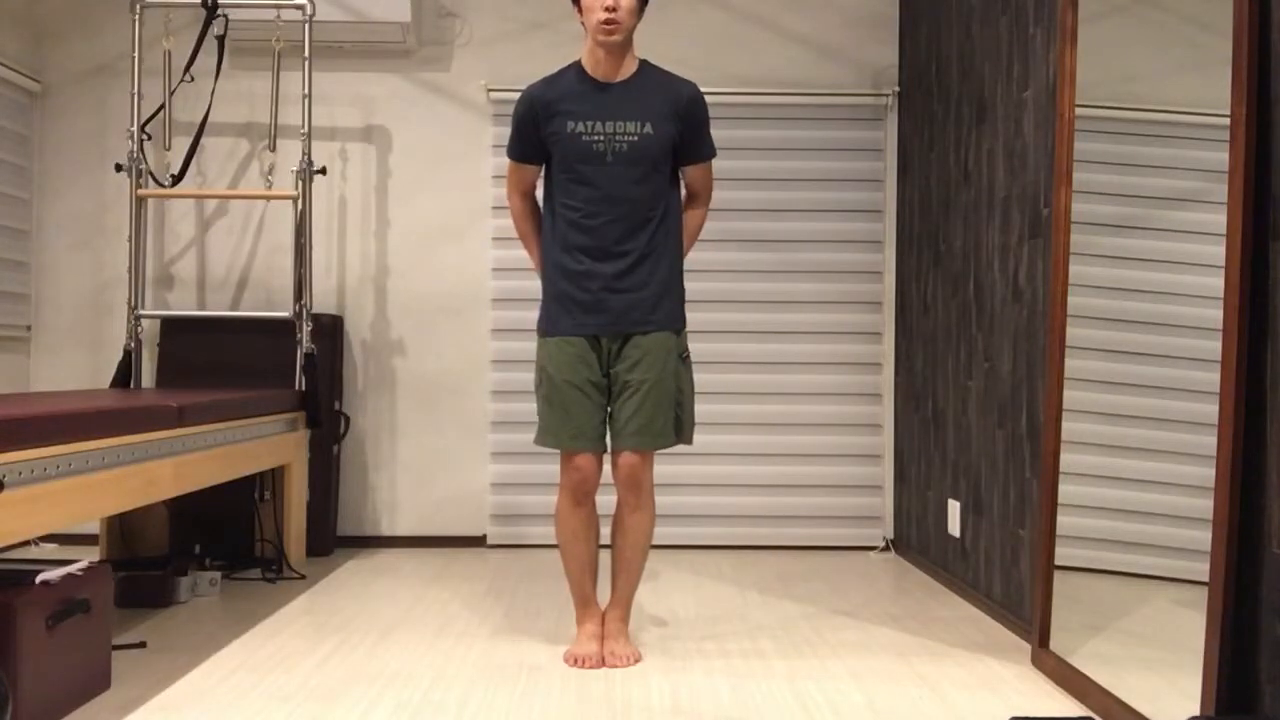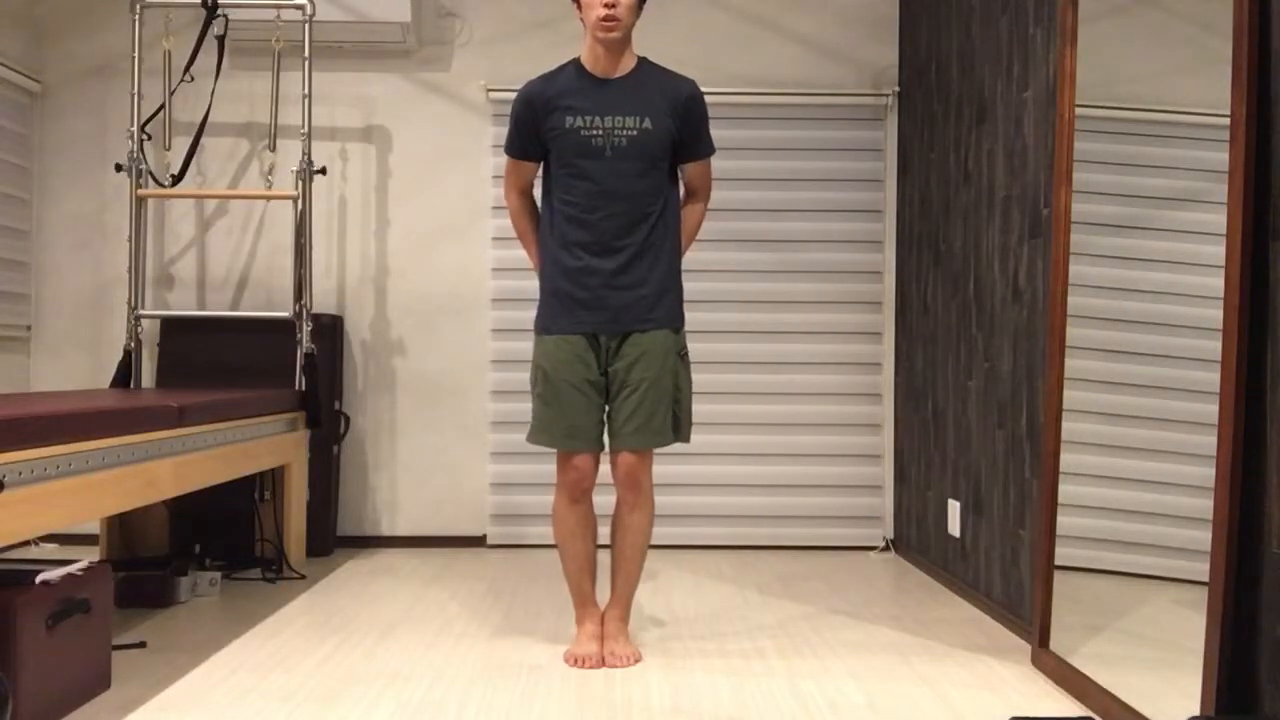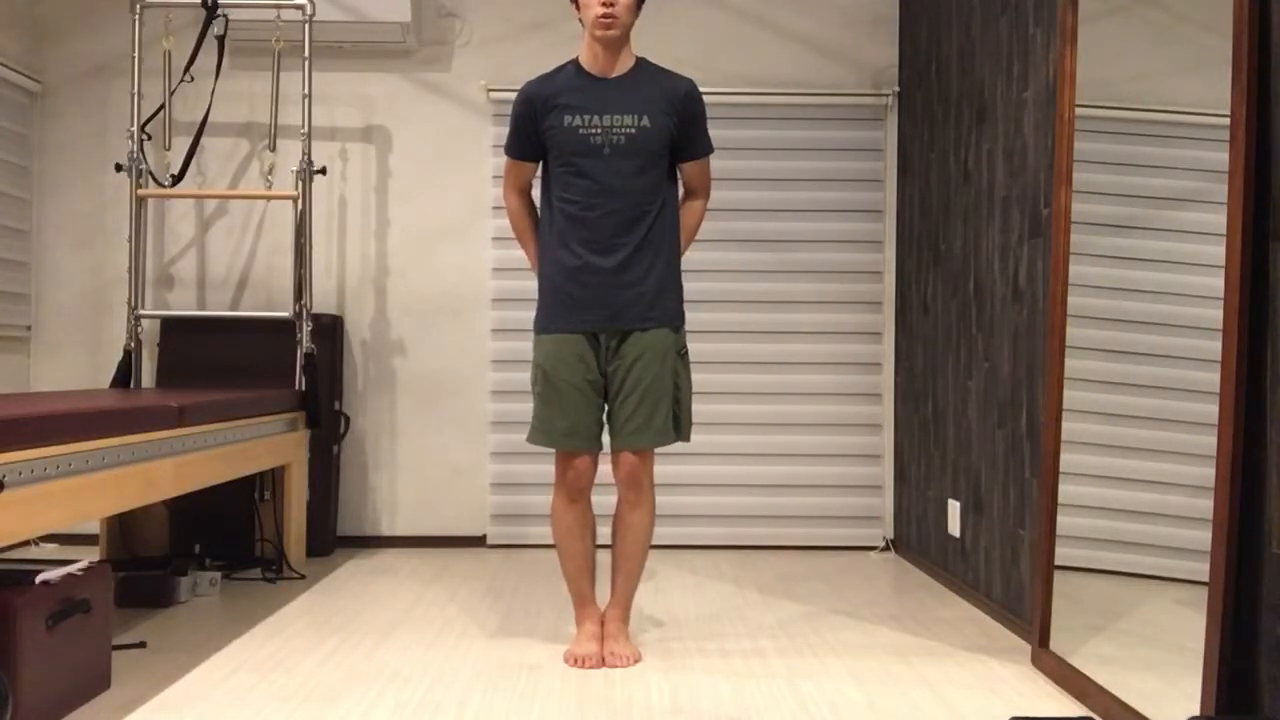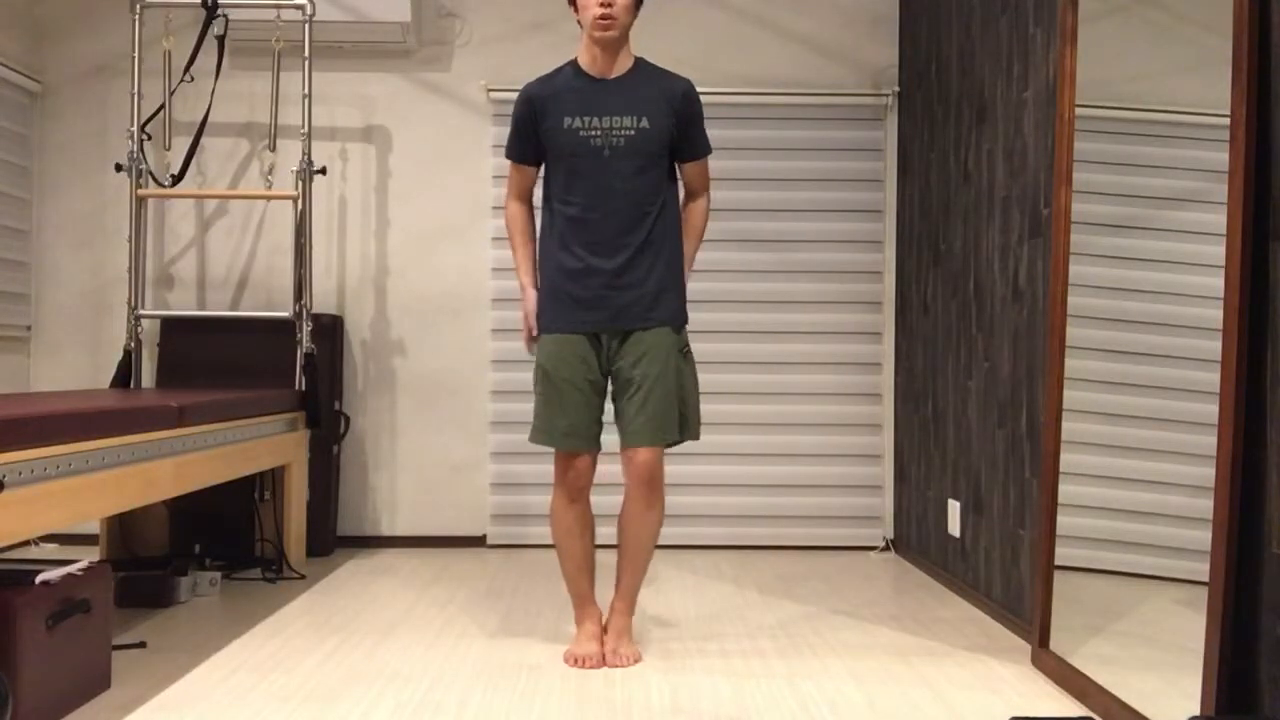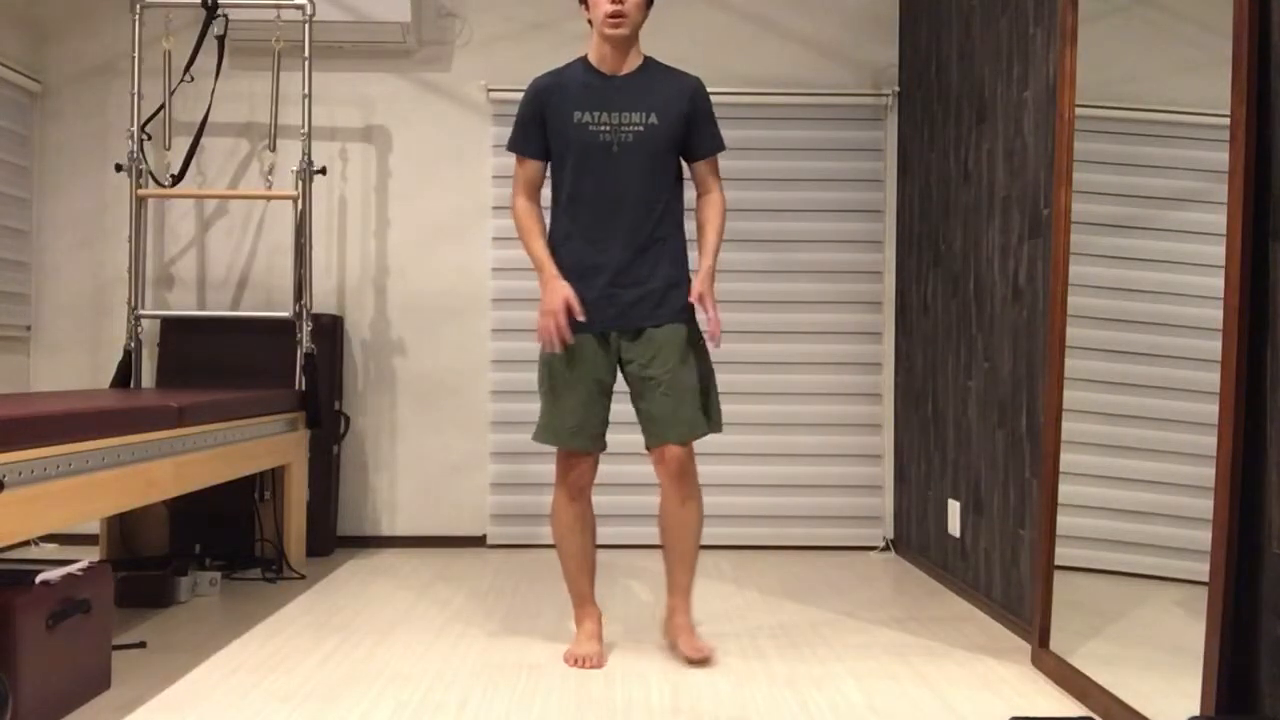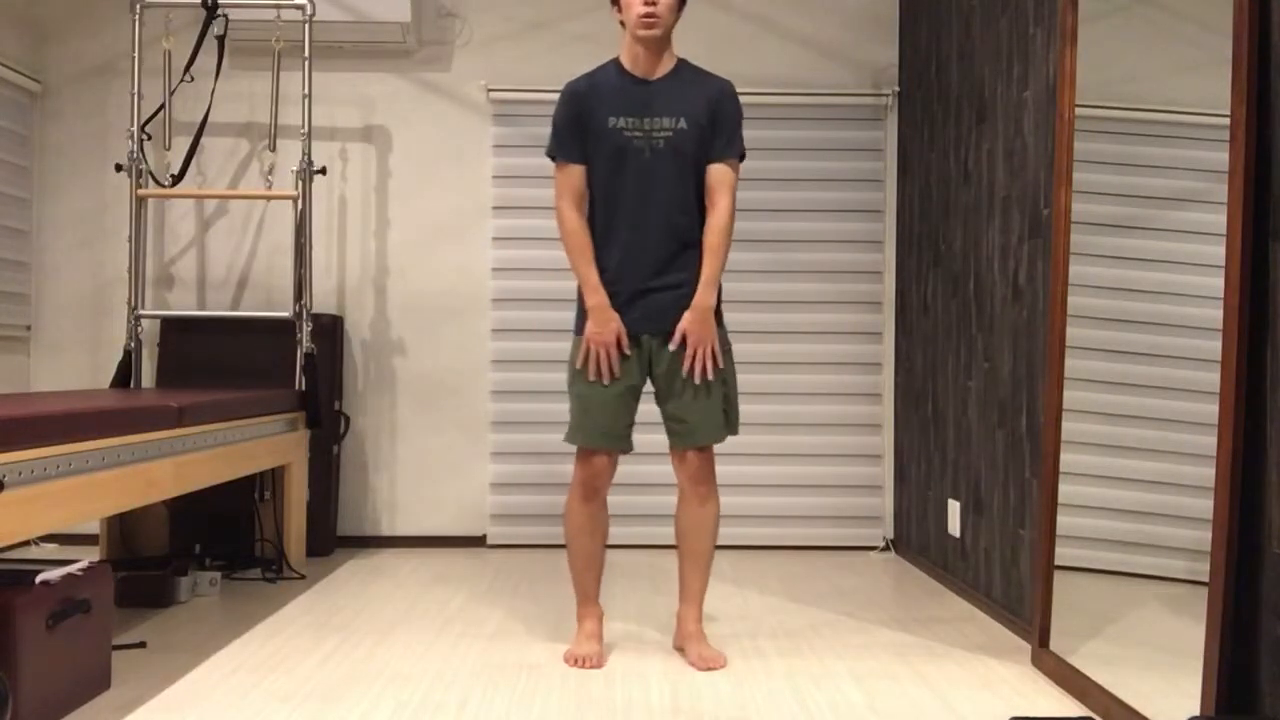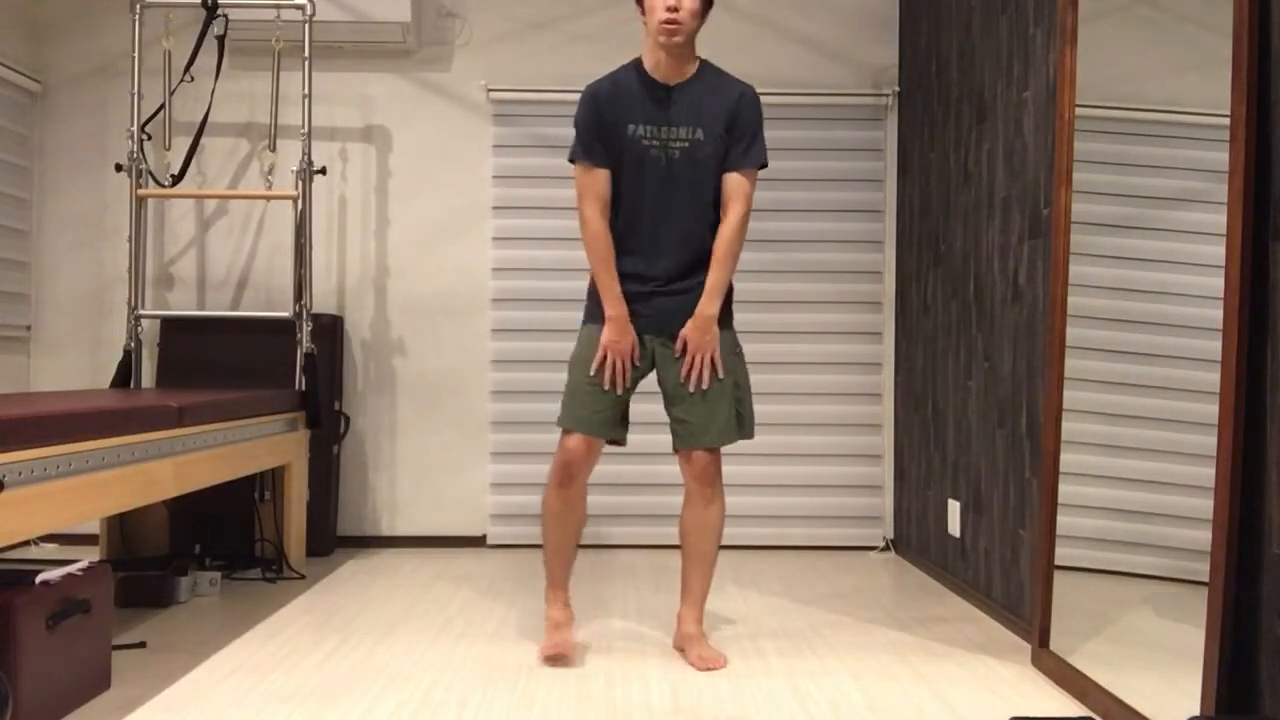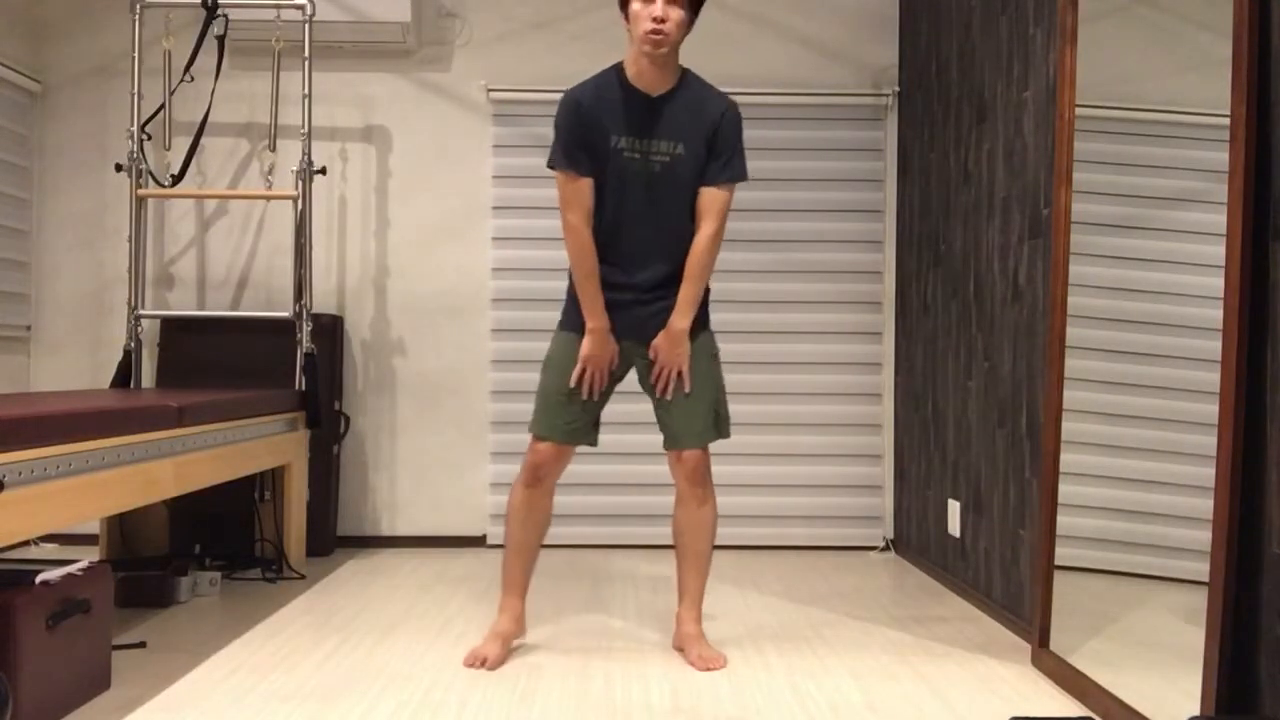
dt=0.3s
person 1, frame 1
left shoulder: (679, 99)
right shoulder: (543, 100)
left elbow: (698, 195)
right elbow: (521, 194)
left wrist: (658, 267)
right wrist: (553, 272)
left hip: (651, 320)
right hip: (569, 320)
left knee: (634, 473)
right knee: (579, 474)
left ankle: (619, 619)
right ankle: (585, 619)
person 1, frame 2
left shoulder: (678, 96)
right shoulder: (541, 97)
left elbow: (697, 194)
right elbow: (517, 192)
left wrist: (658, 265)
right wrist: (552, 269)
left hip: (649, 318)
right hip: (565, 317)
left knee: (633, 471)
right knee: (575, 473)
left ankle: (619, 618)
right ankle: (585, 618)
person 1, frame 3
left shoulder: (676, 95)
right shoulder: (541, 97)
left elbow: (696, 192)
right elbow: (516, 192)
left wrist: (656, 262)
right wrist: (552, 269)
left hip: (649, 316)
right hip: (566, 316)
left knee: (634, 471)
right knee: (573, 473)
left ankle: (618, 618)
right ankle: (585, 618)
person 1, frame 4
left shoulder: (673, 95)
right shoulder: (541, 98)
left elbow: (696, 194)
right elbow: (518, 198)
left wrist: (678, 276)
right wrist: (528, 283)
left hip: (652, 314)
right hip: (567, 315)
left knee: (645, 469)
right knee: (572, 472)
left ankle: (620, 614)
right ankle: (585, 619)
person 1, frame 5
left shoulder: (682, 93)
right shoulder: (549, 93)
left elbow: (710, 189)
right elbow: (524, 195)
left wrist: (705, 270)
right wrist: (550, 276)
left hip: (662, 310)
right hip: (579, 310)
left knee: (677, 462)
right knee: (574, 471)
left ankle: (680, 613)
right ankle: (586, 618)
person 1, frame 6
left shoulder: (713, 96)
right shoulder: (583, 96)
left elbow: (720, 205)
right elbow: (570, 208)
left wrist: (703, 303)
right wrist: (597, 306)
left hip: (687, 311)
right hip: (609, 310)
left knee: (695, 465)
right knee: (591, 471)
left ankle: (689, 622)
right ankle: (590, 619)
person 1, frame 7
left shoulder: (735, 101)
right shoulder: (605, 98)
left elbow: (734, 213)
right elbow: (593, 211)
left wrist: (707, 314)
right wrist: (616, 314)
left hip: (698, 313)
right hip: (616, 309)
left knee: (702, 466)
right knee: (572, 455)
left ankle: (690, 623)
right ankle: (557, 606)
person 1, frame 8
left shoulder: (716, 114)
right shoulder: (584, 105)
left elbow: (709, 228)
right elbow: (577, 223)
left wrist: (678, 327)
right wrist: (597, 326)
left hip: (676, 317)
right hip: (591, 313)
left knee: (693, 466)
right knee: (542, 460)
left ankle: (689, 623)
right ankle: (510, 615)
